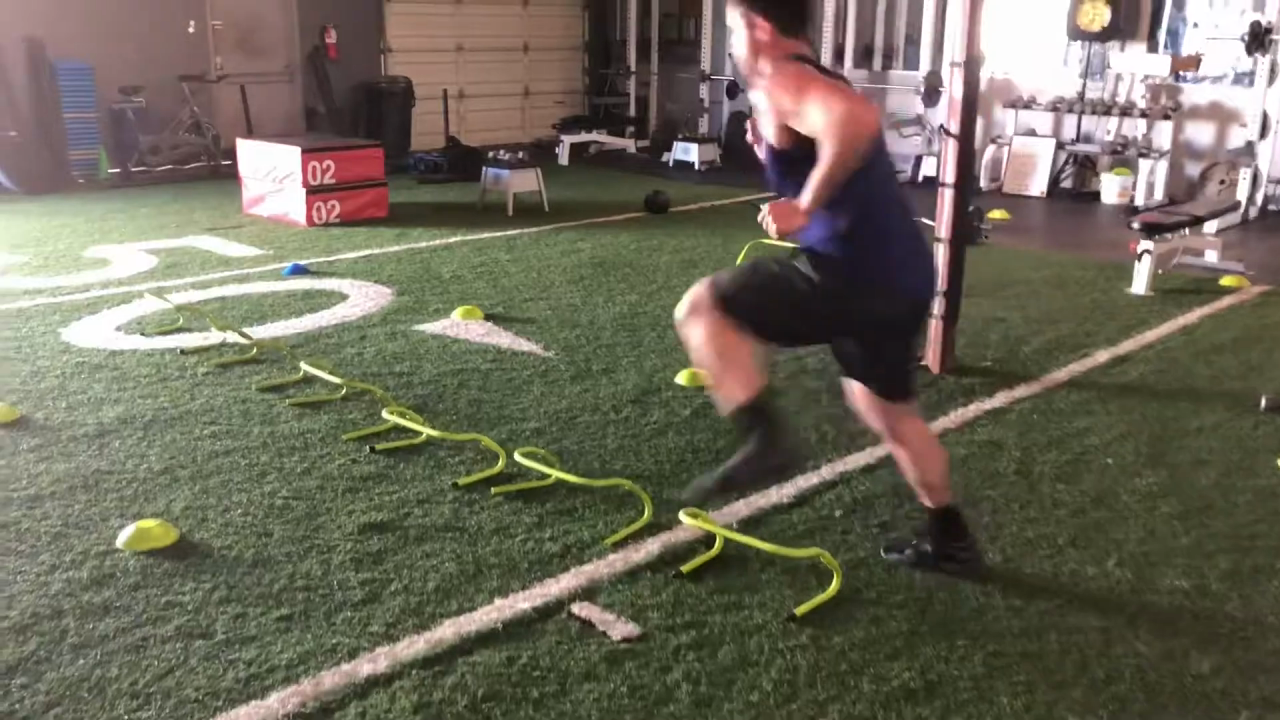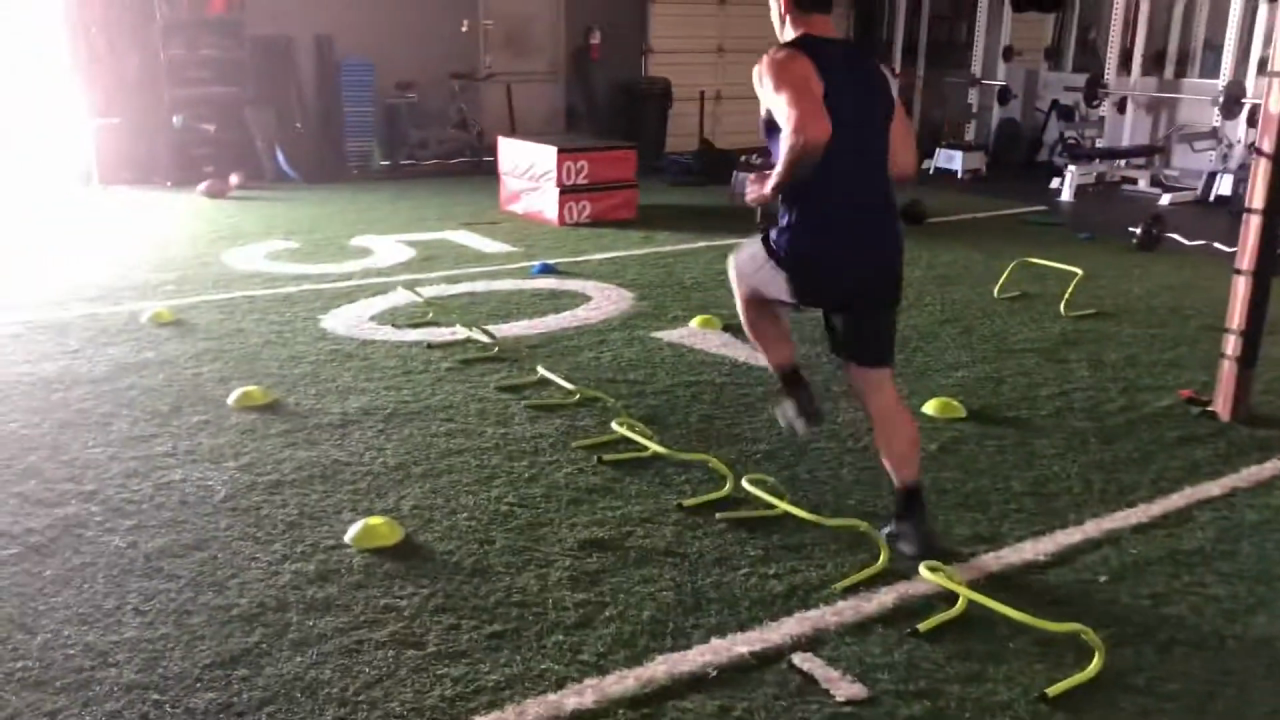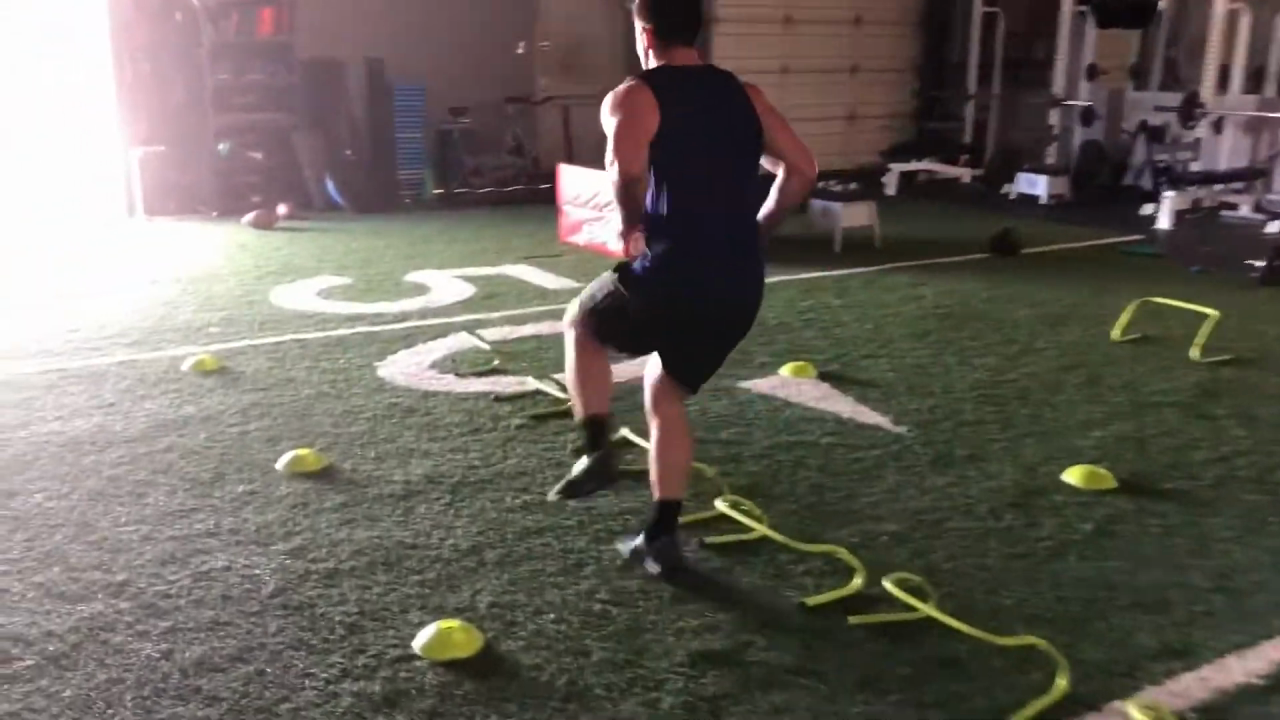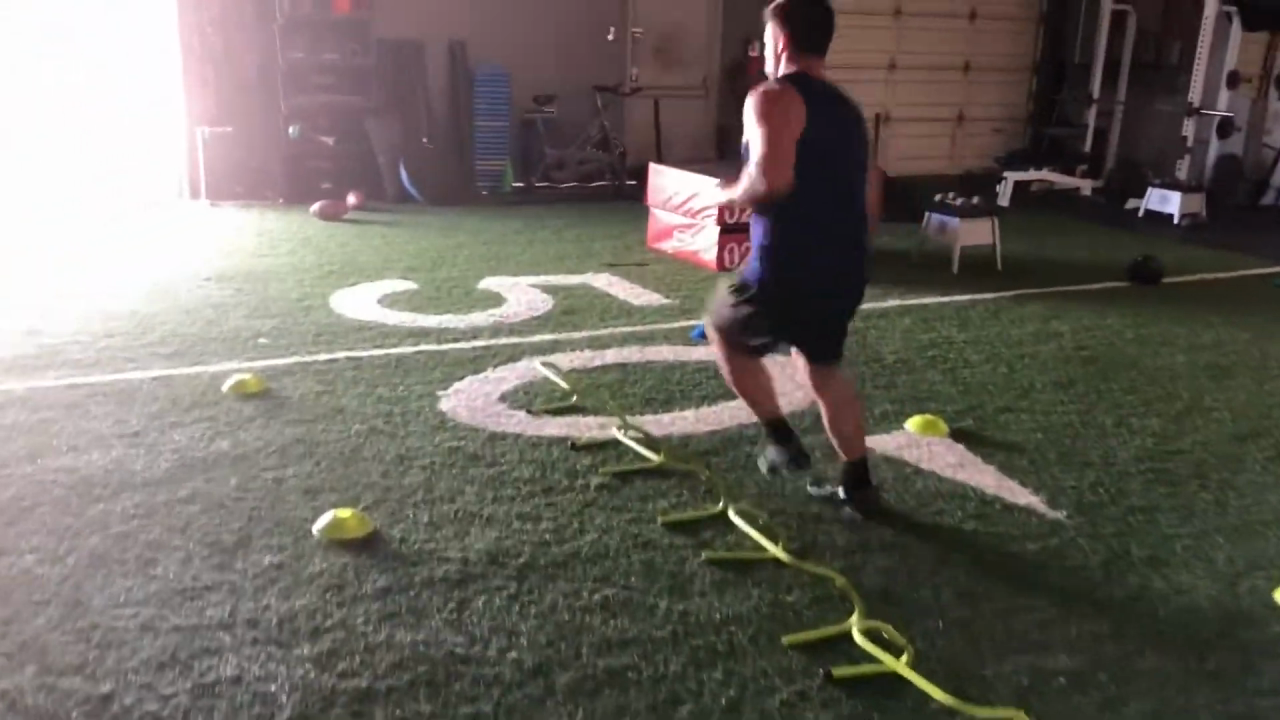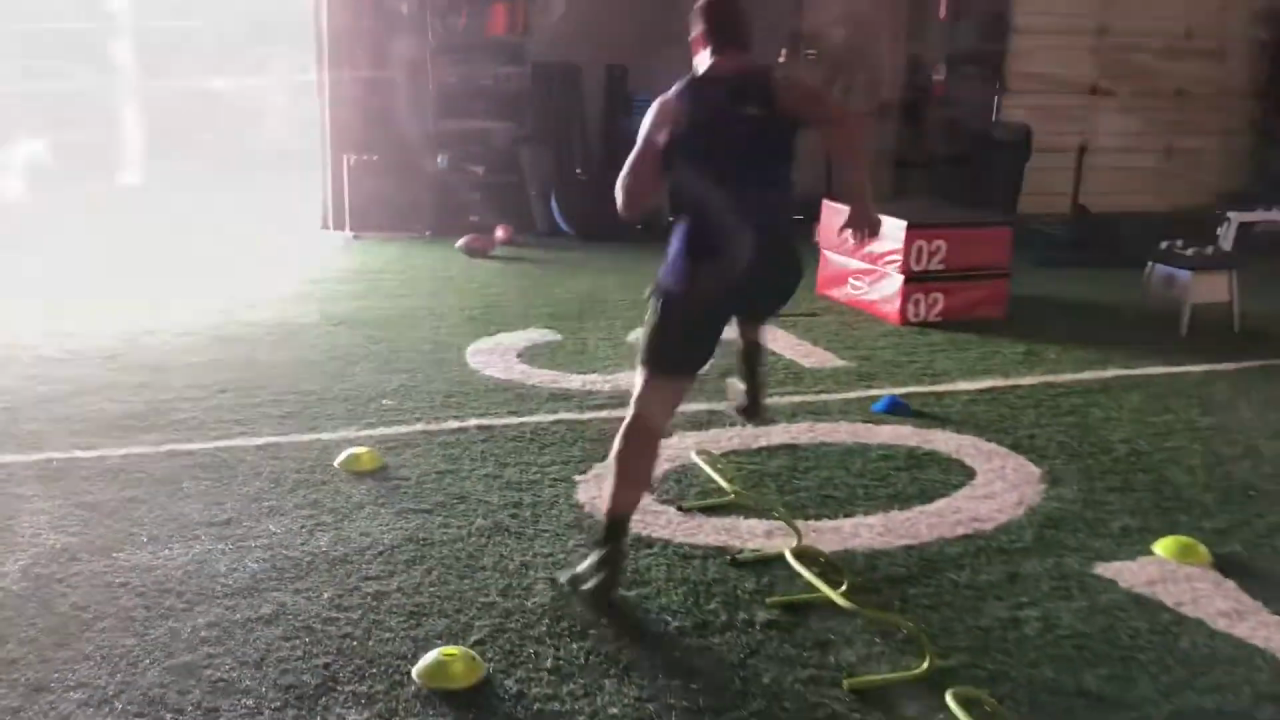
dt=1s
person 1, frame 1
left shoulder: (780, 81)
right shoulder: (820, 85)
left elbow: (858, 118)
left wrist: (803, 205)
left hip: (851, 270)
right hip: (907, 273)
left knee: (699, 309)
right knee: (883, 406)
left ankle: (764, 436)
right ankle: (948, 537)
person 1, frame 2
left shoulder: (783, 65)
right shoulder: (872, 69)
left elbow: (812, 131)
right elbow: (904, 163)
left wrist: (774, 183)
left hip: (810, 252)
right hip: (878, 253)
left knee: (745, 267)
right knee: (875, 383)
left ankle: (797, 394)
right ankle: (912, 516)
person 1, frame 3
left shoulder: (632, 99)
right shoulder: (744, 95)
left elbow: (629, 174)
right elbow: (801, 170)
left wrist: (635, 229)
left hip: (673, 279)
right hip: (741, 289)
left knee: (584, 324)
right knee: (665, 395)
left ankle: (597, 454)
right ankle: (662, 535)
person 1, frame 4
left shoulder: (773, 99)
right shoulder: (850, 114)
left elbow: (772, 181)
right elbow: (868, 209)
left wrist: (734, 193)
left hip: (781, 279)
right hip: (845, 278)
left knee: (724, 333)
right knee: (826, 374)
left ankle: (782, 439)
right ankle: (858, 486)
person 1, frame 5
left shoulder: (672, 107)
right shoulder: (783, 92)
left elbow: (630, 202)
right elbow: (839, 124)
right wrist: (861, 203)
left hip: (699, 271)
right hip: (772, 271)
left knee: (647, 413)
right ankle: (752, 372)
